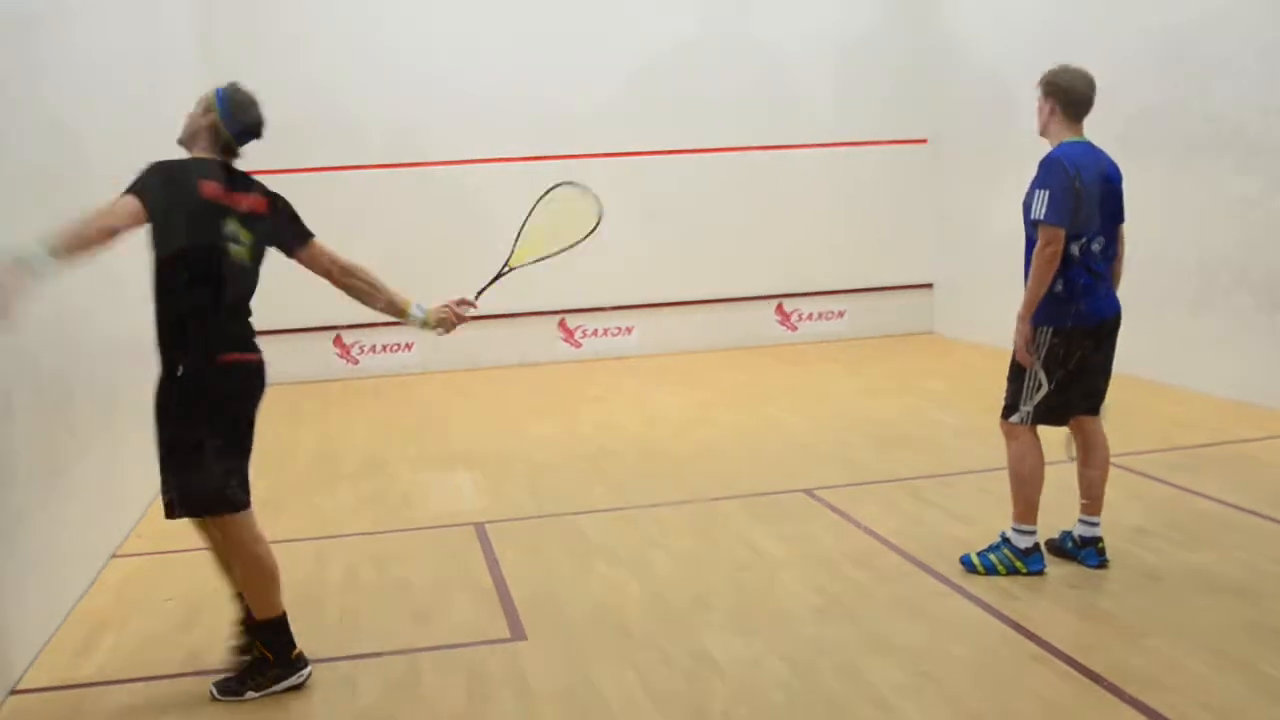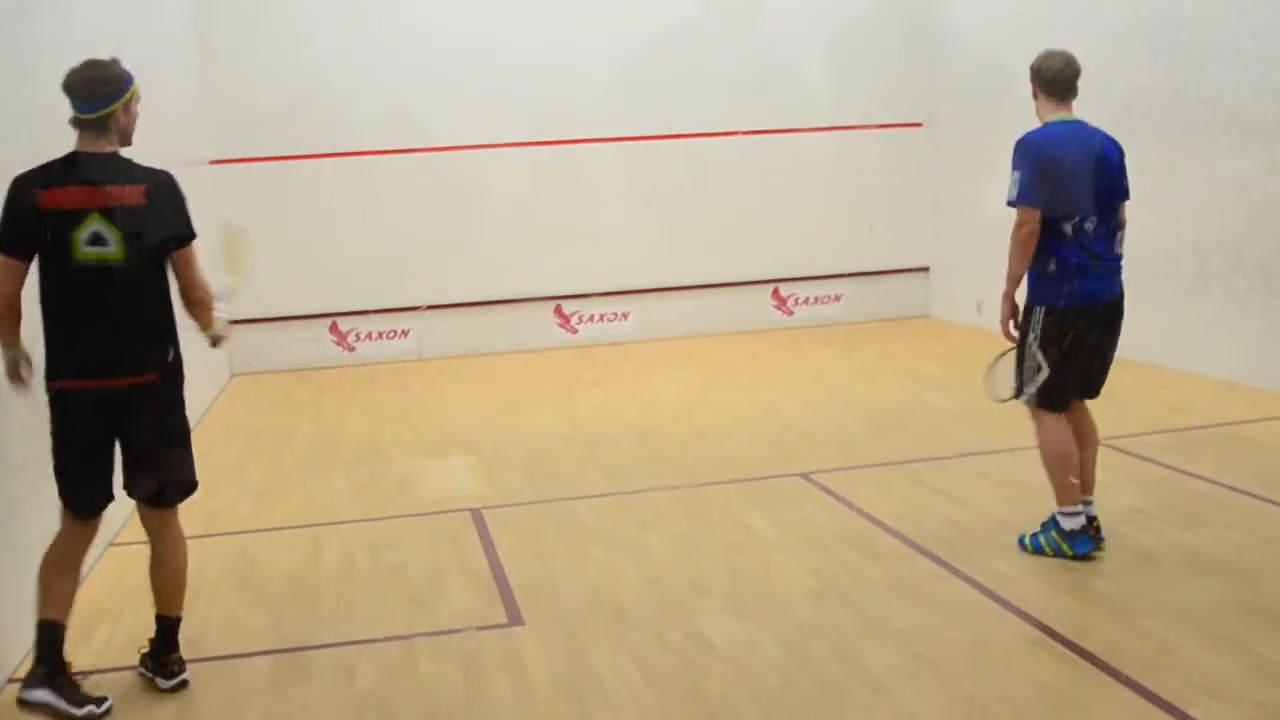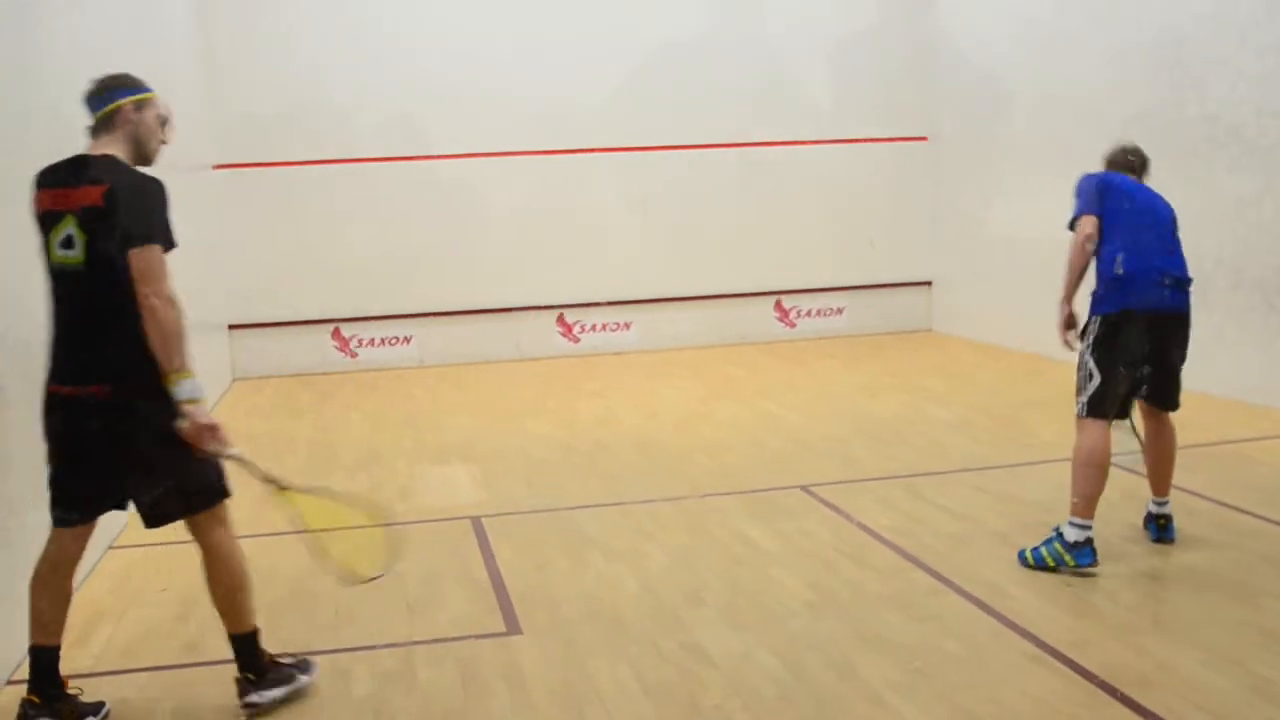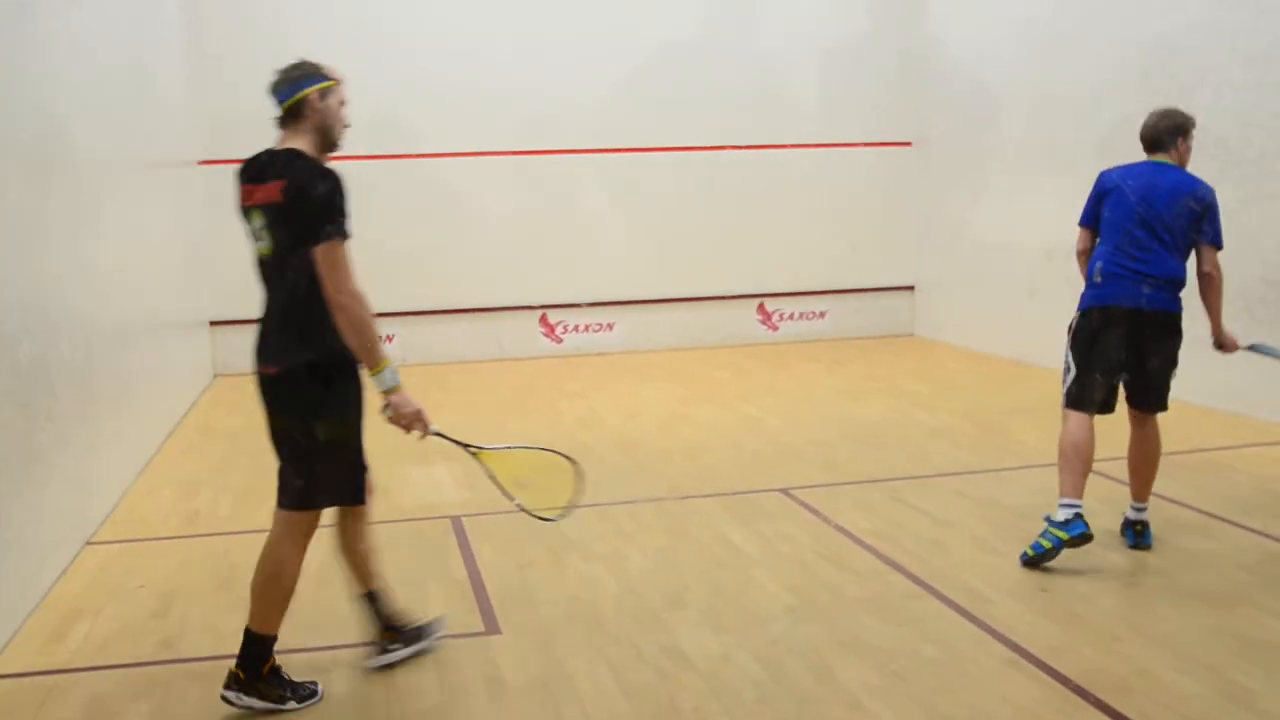
dt=0.7s
person 1, frame 1
left shoulder: (171, 178)
right shoulder: (262, 199)
left elbow: (112, 220)
right elbow: (338, 269)
right wrist: (414, 311)
left hip: (198, 371)
right hip: (237, 366)
left knee: (225, 513)
right knee: (216, 508)
left ankle: (281, 654)
right ankle: (258, 624)
person 1, frame 2
right shoulder: (156, 188)
right elbow: (193, 289)
right wrist: (212, 327)
left hip: (73, 387)
right hip: (150, 381)
left knee: (77, 524)
right knee: (163, 516)
right ankle: (166, 654)
person 1, frame 3
left shoulder: (47, 186)
right shoulder: (136, 189)
right elbow: (155, 300)
right wrist: (187, 396)
left hip: (68, 392)
right hip: (135, 392)
left knee: (67, 535)
right knee: (212, 523)
person 1, frame 4
left shoulder: (254, 174)
right shoulder: (317, 182)
right elbow: (341, 295)
left wrist: (320, 90)
right wrist: (390, 383)
left hip: (283, 365)
right hip: (314, 372)
left knee: (351, 502)
right knee: (298, 520)
left ankle: (388, 629)
right ankle: (251, 671)
person 2, frame 1
left shoulder: (1057, 164)
right shoulder: (1106, 165)
left elbow: (1050, 247)
right elbow: (1117, 244)
left wrist: (1024, 318)
left hip: (1060, 318)
right hip: (1100, 314)
left knee: (1018, 424)
right knee: (1085, 418)
left ankle: (1023, 544)
right ankle: (1089, 536)
person 2, frame 2
left shoulder: (1034, 146)
right shoulder: (1108, 146)
left elbow: (1028, 227)
right elbow: (1120, 219)
left wrist: (1008, 294)
left hip: (1059, 296)
right hip: (1108, 292)
left knee: (1046, 409)
right knee: (1074, 403)
left ankle: (1072, 527)
right ankle: (1081, 512)
person 2, frame 3
left shoulder: (1095, 182)
right shoulder: (1160, 203)
left elbow: (1087, 234)
left wrist: (1066, 303)
left hip: (1121, 302)
right hip: (1174, 305)
left knee: (1095, 418)
right knee: (1157, 411)
left ankle: (1077, 538)
right ankle: (1160, 515)
person 2, frame 4
left shoulder: (1110, 179)
right shoulder: (1198, 193)
left elbow: (1083, 247)
right elbow: (1208, 269)
right wrist: (1217, 329)
left hip: (1104, 303)
right hip: (1161, 312)
left knee: (1079, 409)
right knee: (1144, 416)
left ankle: (1069, 516)
right ankle: (1137, 520)
